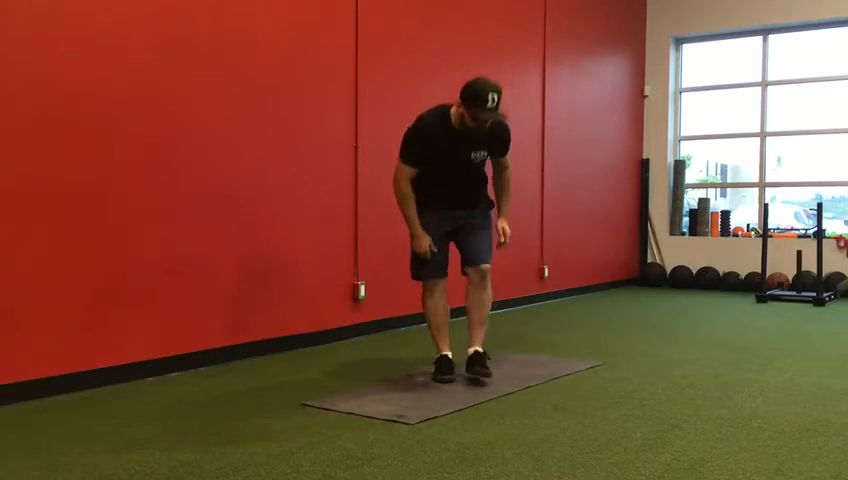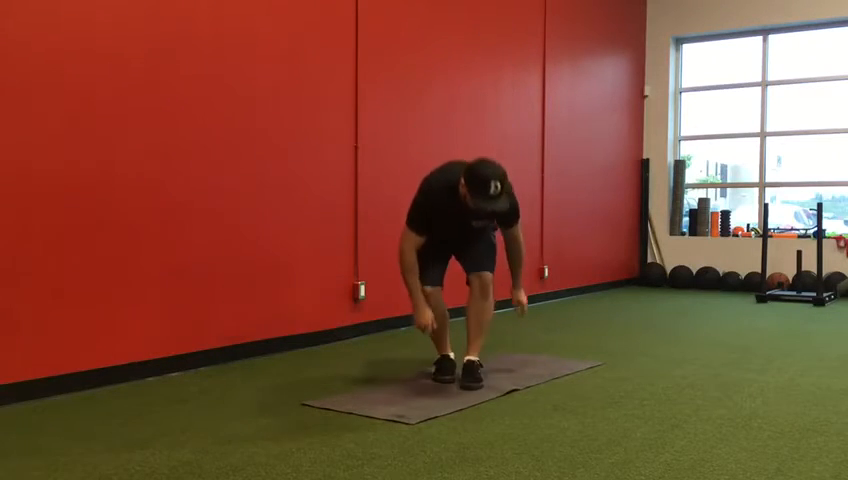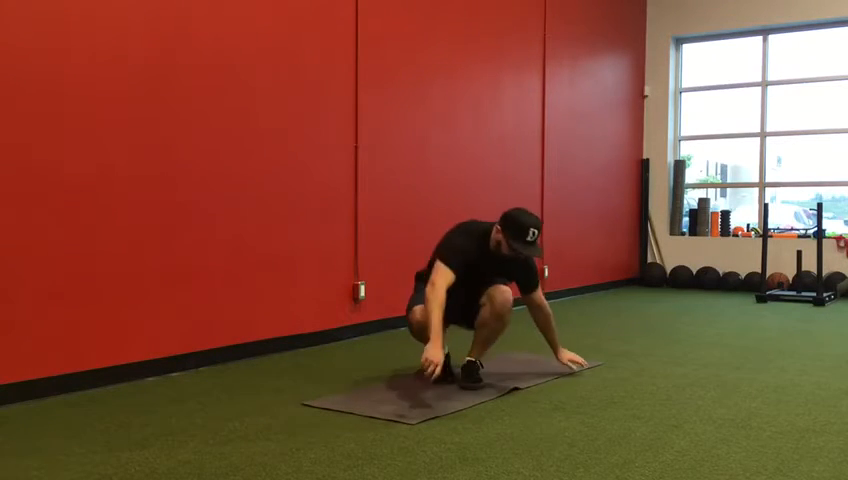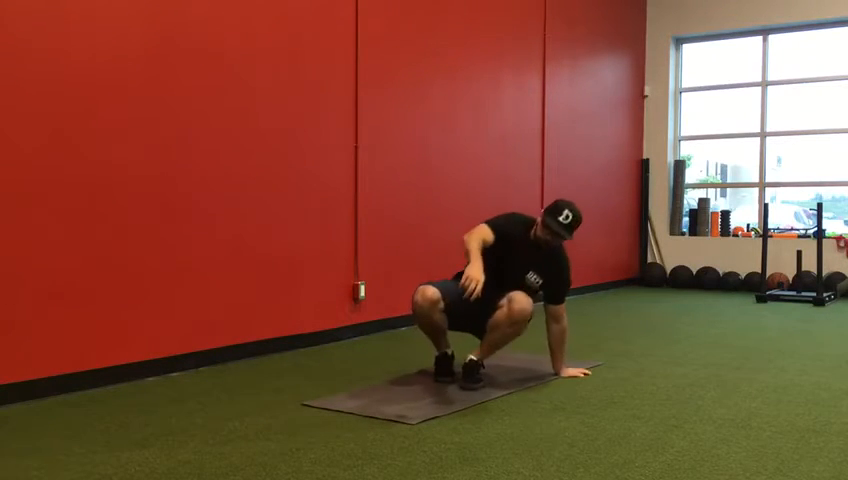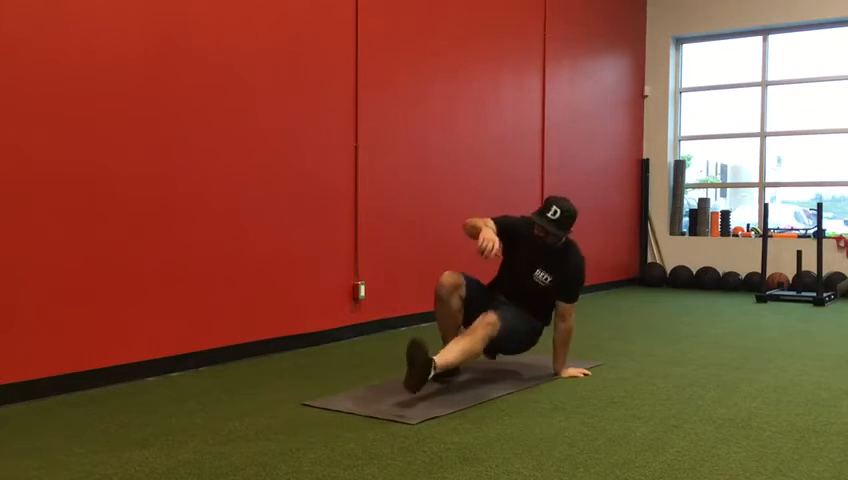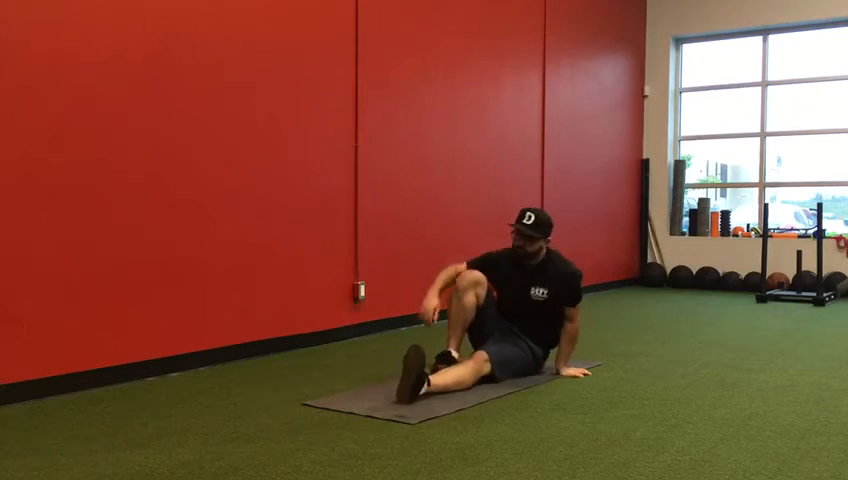
dt=0.4s
person 1, frame 1
left shoulder: (498, 129)
right shoulder: (426, 127)
left elbow: (502, 169)
right elbow: (401, 180)
left wrist: (503, 215)
right wrist: (417, 231)
left hip: (473, 208)
right hip: (431, 209)
left knee: (481, 271)
right knee: (433, 279)
left ankle: (476, 351)
right ankle: (443, 355)
person 1, frame 2
left shoulder: (503, 197)
right shoulder: (435, 190)
left elbow: (513, 238)
right elbow: (407, 249)
left wrist: (517, 286)
right wrist: (420, 306)
left hip: (476, 233)
right hip: (434, 232)
left knee: (483, 281)
right knee: (430, 291)
left ankle: (472, 360)
right ankle: (445, 356)
person 1, frame 3
left shoulder: (522, 259)
right shoulder: (467, 237)
left elbow: (538, 303)
right elbow: (435, 286)
left wrist: (558, 350)
right wrist: (435, 342)
left hip: (476, 293)
right hip: (443, 295)
left knee: (502, 297)
right knee: (419, 318)
left ankle: (472, 362)
right ankle: (441, 355)
person 1, frame 4
left shoulder: (558, 263)
right shoulder: (514, 224)
left elbow: (556, 318)
right elbow: (472, 237)
left wrist: (559, 368)
right wrist: (476, 263)
left hip: (504, 314)
right hip: (469, 292)
left knee: (521, 306)
right knee: (424, 297)
left ankle: (475, 361)
right ankle: (444, 354)
person 1, frame 5
left shoulder: (571, 263)
right shoulder: (521, 227)
left elbow: (564, 318)
right elbow: (472, 224)
left wrist: (560, 367)
right wrist: (486, 230)
left hip: (525, 321)
right hip: (493, 299)
left knee: (488, 323)
right knee: (449, 281)
left ankle: (430, 367)
right ankle: (449, 359)
person 1, frame 6
left shoulder: (563, 273)
right shoulder: (500, 260)
left elbow: (572, 319)
right elbow: (453, 271)
left wrist: (562, 362)
right wrist: (432, 293)
left hip: (528, 346)
right hip: (497, 326)
left knee: (480, 361)
right knee: (471, 279)
left ankle: (423, 384)
right ankle: (450, 356)
